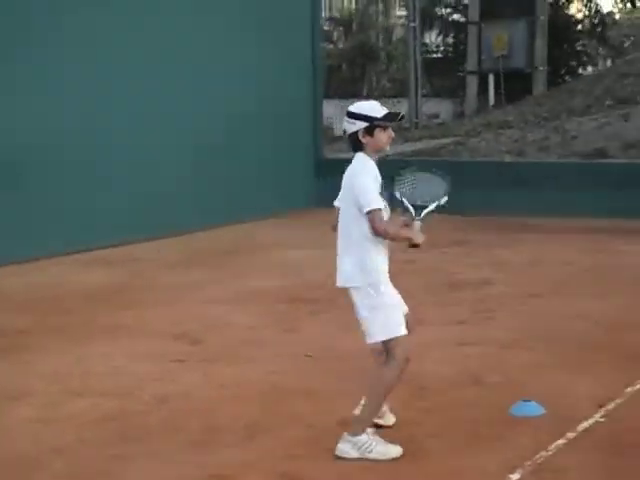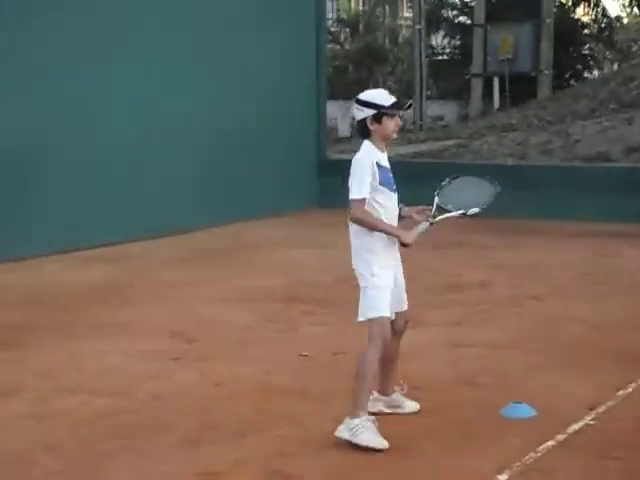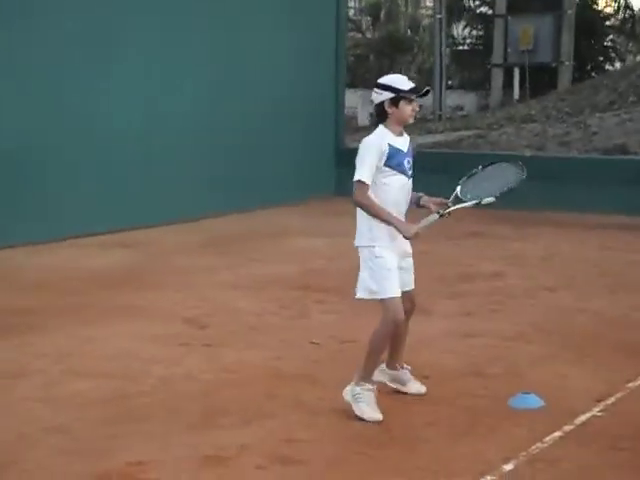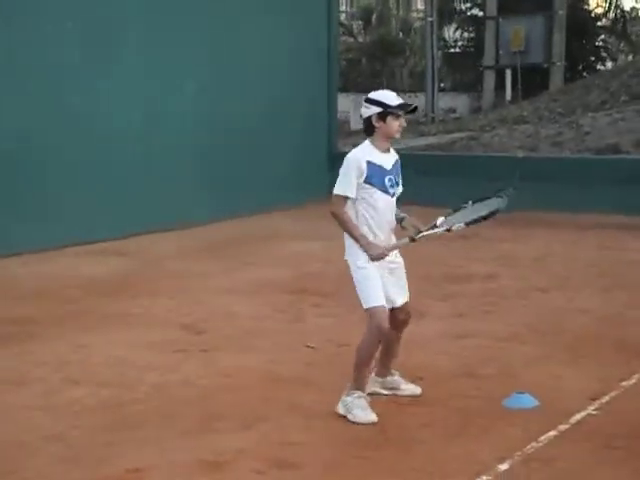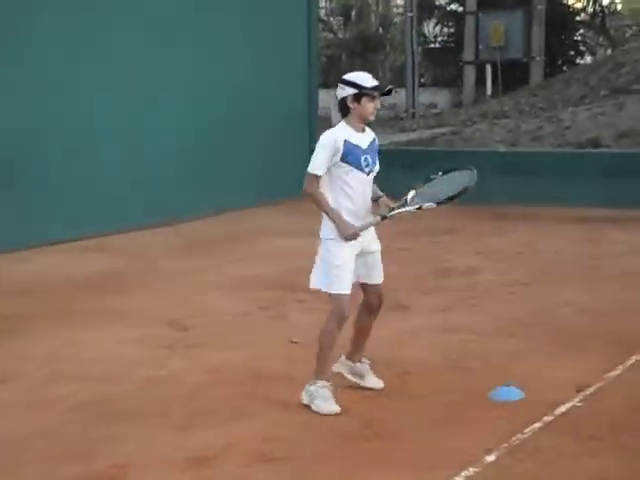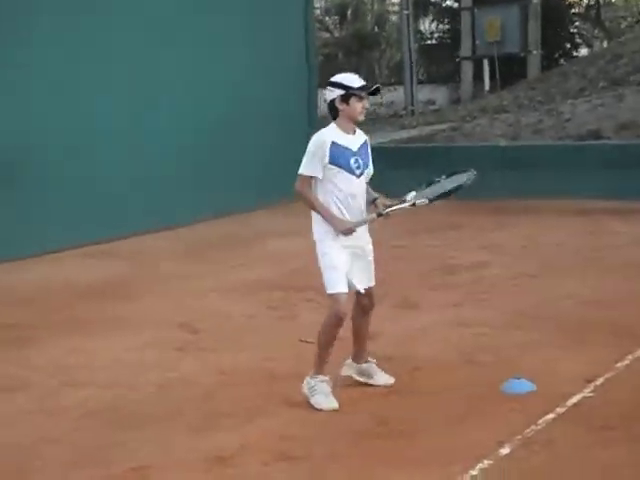
dt=0.2s
person 1, frame 1
left shoulder: (356, 170)
right shoulder: (365, 171)
left elbow: (340, 222)
right elbow: (378, 227)
left wrist: (391, 223)
right wrist: (410, 234)
left hip: (361, 272)
right hip: (368, 275)
left knee: (394, 345)
right knee: (398, 356)
left ankle: (375, 405)
right ankle: (356, 436)
person 1, frame 2
left shoulder: (380, 157)
right shoulder: (365, 159)
right elbow: (357, 213)
left wrist: (404, 212)
right wrist: (398, 232)
left hip: (388, 258)
right hip: (373, 262)
left knee: (397, 327)
right knee: (380, 338)
left ankle: (385, 394)
right ankle: (357, 420)
person 1, frame 3
left shoulder: (405, 141)
right shoulder: (374, 143)
right elbow: (360, 196)
left wrist: (421, 200)
right wrist: (398, 223)
left hip: (398, 241)
right hip: (377, 243)
left knee: (407, 306)
right knee: (394, 316)
left ankle: (393, 368)
right ankle: (361, 385)
person 1, frame 4
left shoulder: (394, 158)
right shoulder: (357, 158)
right elbow: (337, 207)
left wrist: (403, 219)
right wrist: (367, 245)
left hip: (388, 251)
right hip: (364, 254)
left knee: (401, 316)
right knee: (379, 325)
left ankle: (383, 376)
right ankle: (353, 395)
person 1, frame 5
left shoulder: (371, 138)
right shoulder: (333, 138)
right elbow: (311, 186)
left wrist: (379, 198)
right wrist: (339, 221)
left hip: (366, 233)
right hip: (338, 235)
left knee: (374, 300)
right knee: (340, 310)
left ankle: (353, 362)
right ankle: (318, 385)
person 1, frame 6
left shoulder: (363, 140)
right shoulder: (323, 140)
right elbow: (302, 187)
left wrist: (376, 199)
right wrist: (334, 219)
left hip: (359, 234)
right hip: (332, 236)
left knee: (366, 302)
right knee: (340, 310)
left ankle: (359, 362)
right ankle: (316, 378)
